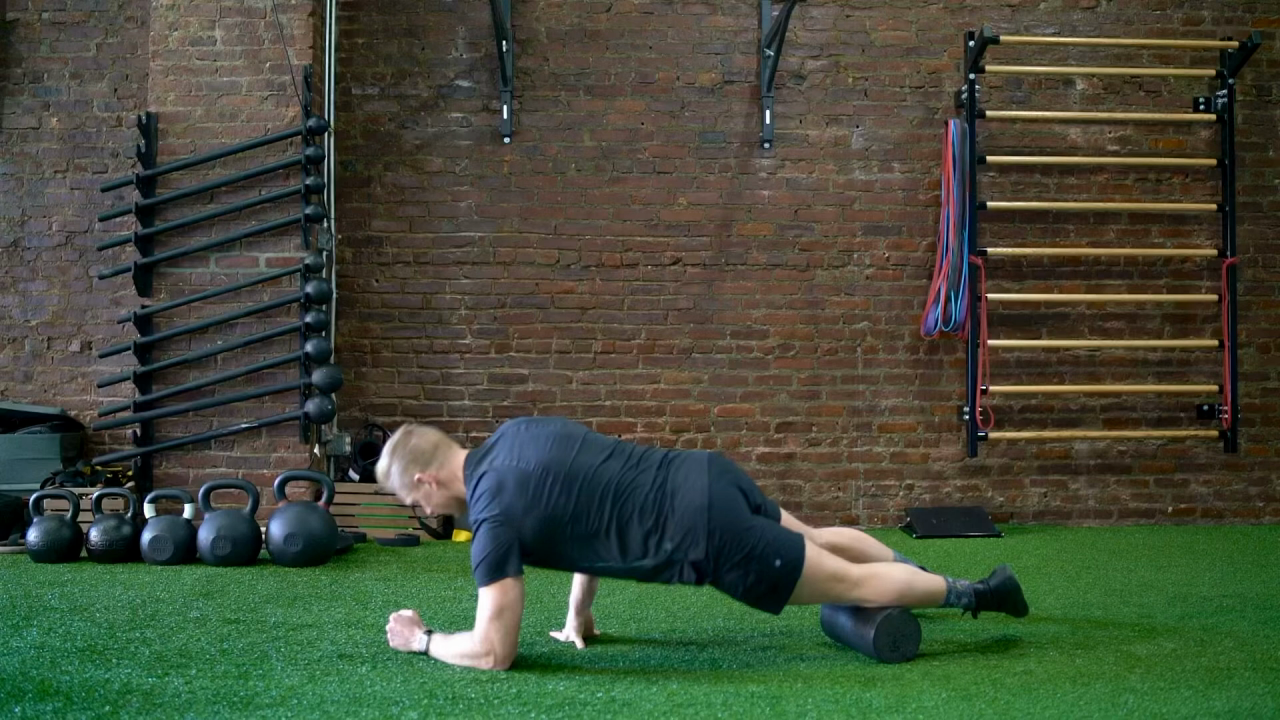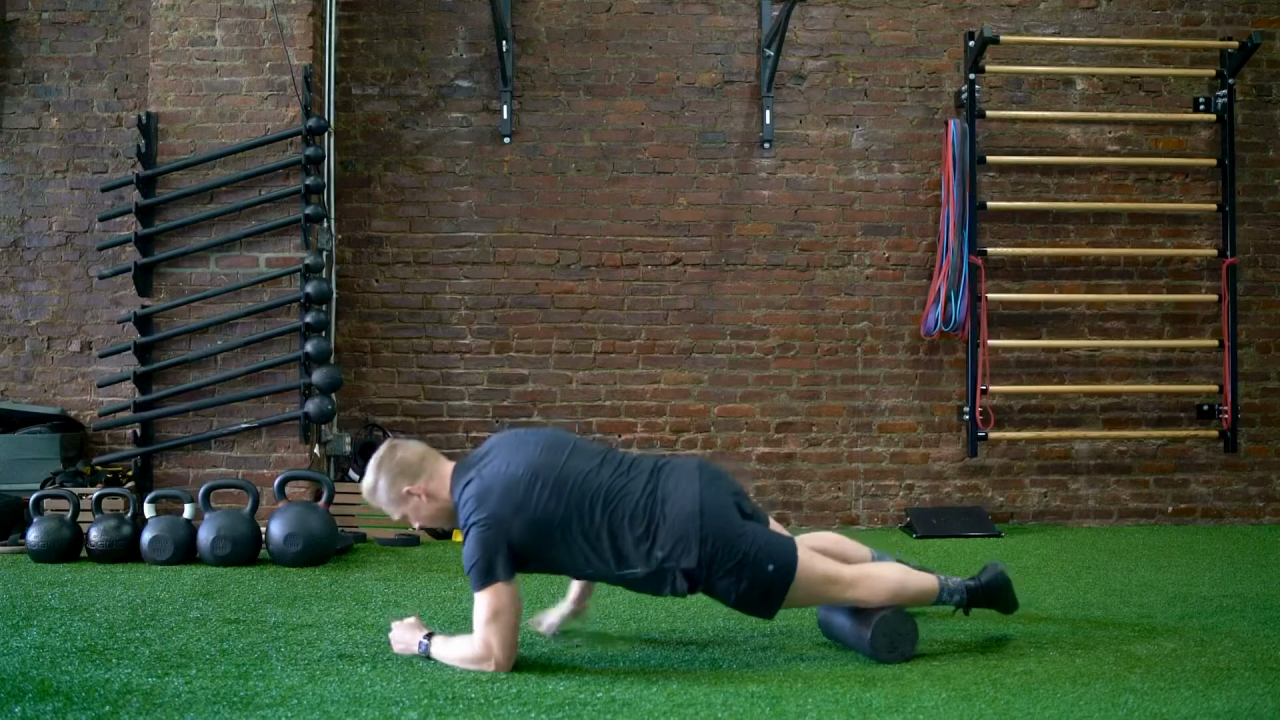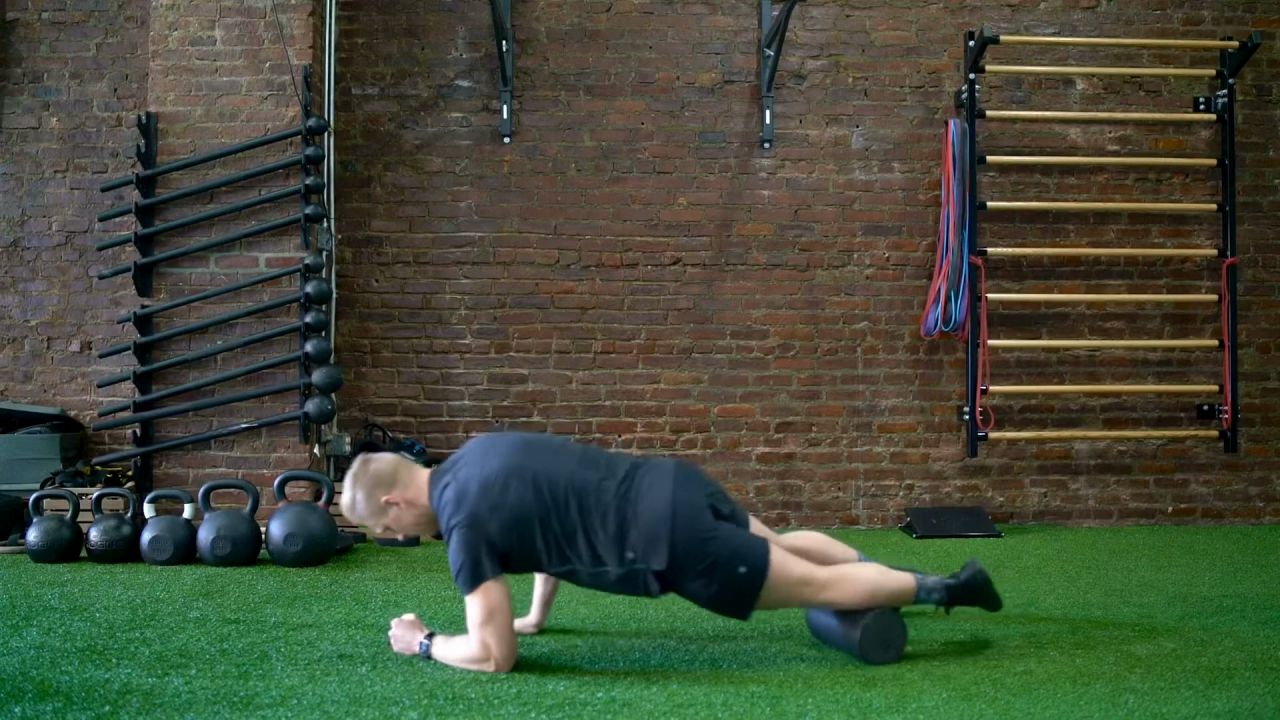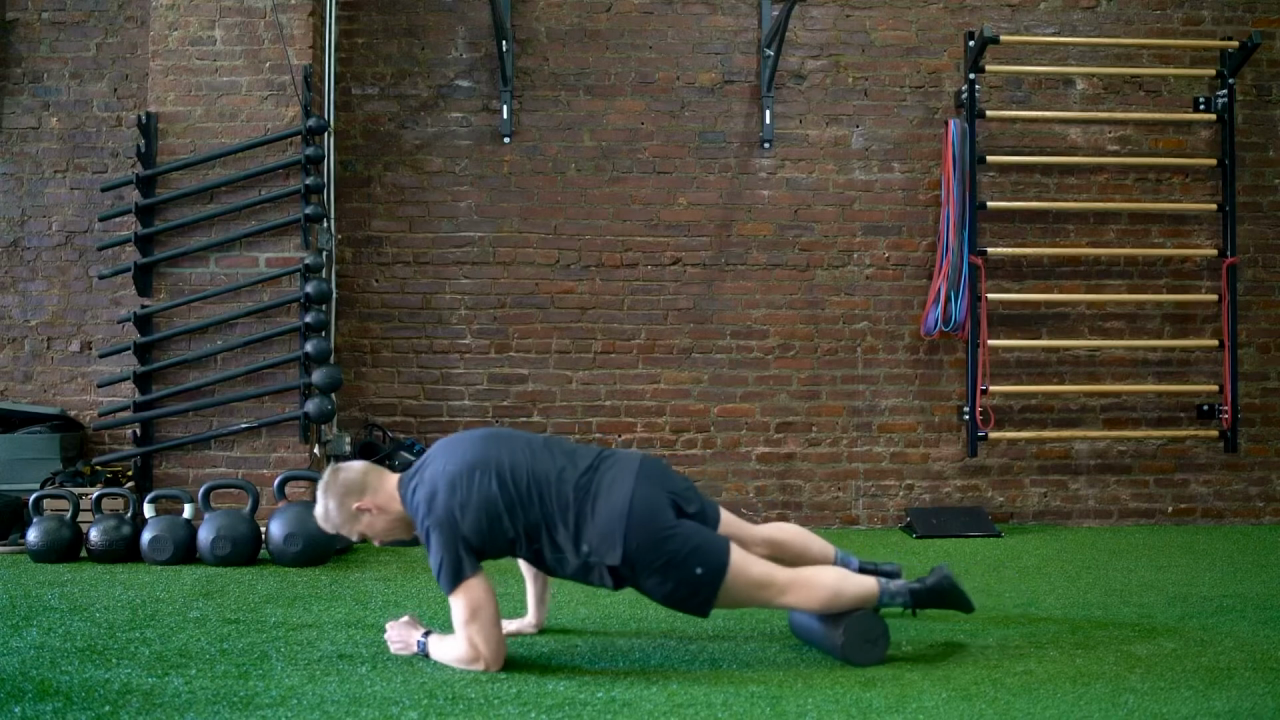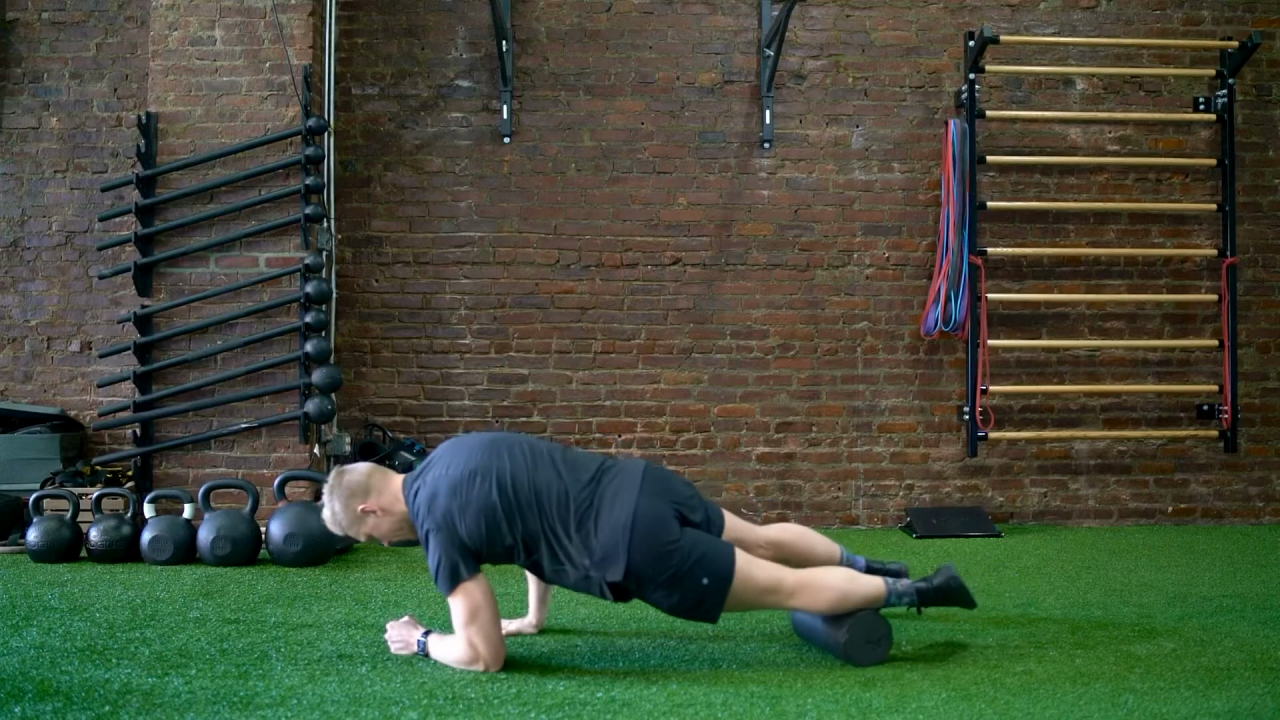
dt=0.3s
person 1, frame 1
left shoulder: (494, 514)
right shoulder: (515, 435)
left elbow: (493, 652)
left wrist: (423, 641)
right wrist: (579, 610)
left hip: (705, 531)
right hip: (705, 479)
left knee: (849, 586)
right knee: (812, 538)
left ankle: (976, 592)
right ankle: (911, 567)
person 1, frame 2
left shoulder: (484, 518)
right shoulder: (503, 447)
left elbow: (493, 654)
left wrist: (422, 643)
right wrist: (572, 603)
left hip: (696, 539)
right hip: (694, 485)
left knee: (841, 585)
right knee: (801, 544)
left ankle: (966, 589)
right ankle: (889, 567)
person 1, frame 3
left shoulder: (464, 521)
right shoulder: (477, 455)
left elbow: (494, 654)
left wrist: (425, 644)
right wrist: (538, 614)
left hip: (670, 536)
right hip: (673, 486)
left knee: (816, 584)
right knee: (778, 543)
left ankle: (946, 588)
right ankle: (885, 573)
person 1, frame 4
left shoulder: (439, 521)
right shoulder: (447, 458)
left elbow: (484, 654)
left wrist: (419, 642)
right wrist: (535, 615)
left hip: (635, 532)
right hip: (639, 477)
left knee: (779, 587)
right knee: (757, 538)
left ankle: (908, 592)
right ankle: (860, 568)
person 1, frame 5
left shoulder: (439, 525)
right shoulder: (454, 455)
left elbow: (484, 656)
left wrist: (422, 641)
right wrist: (535, 616)
left hip: (637, 543)
right hip: (644, 484)
left knee: (785, 588)
right knee: (759, 539)
left ankle: (917, 590)
right ankle: (863, 566)
